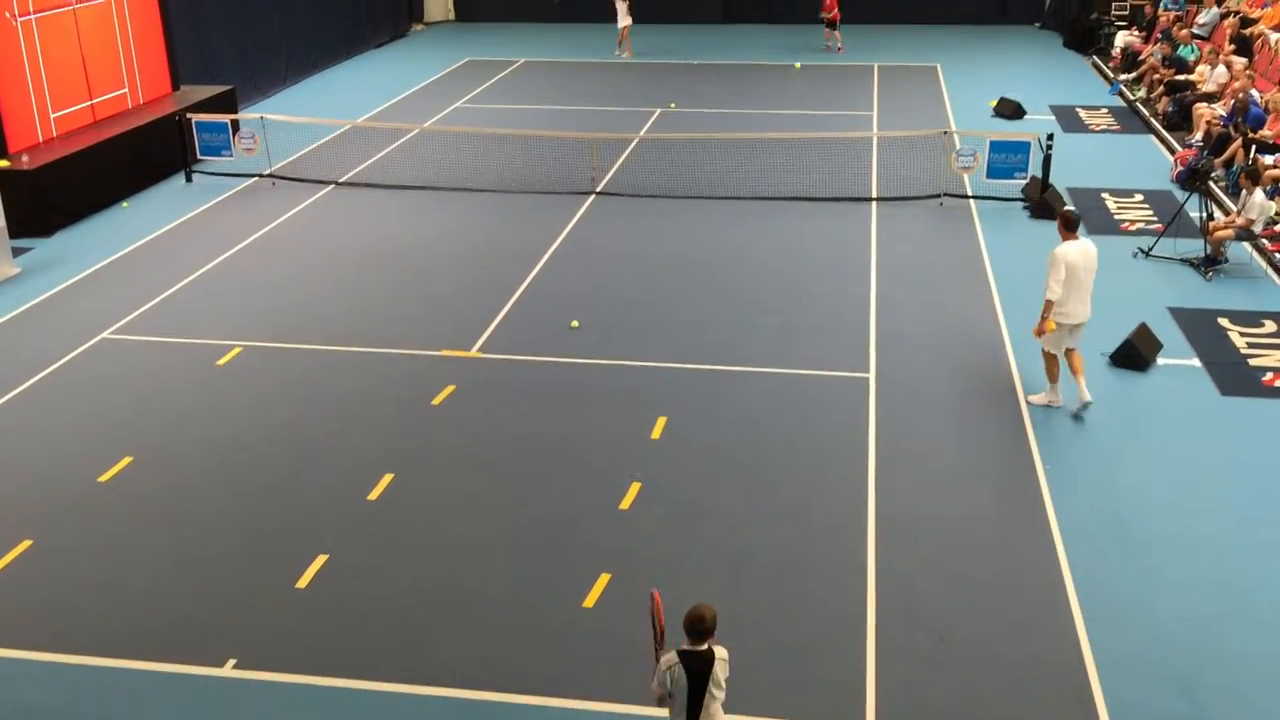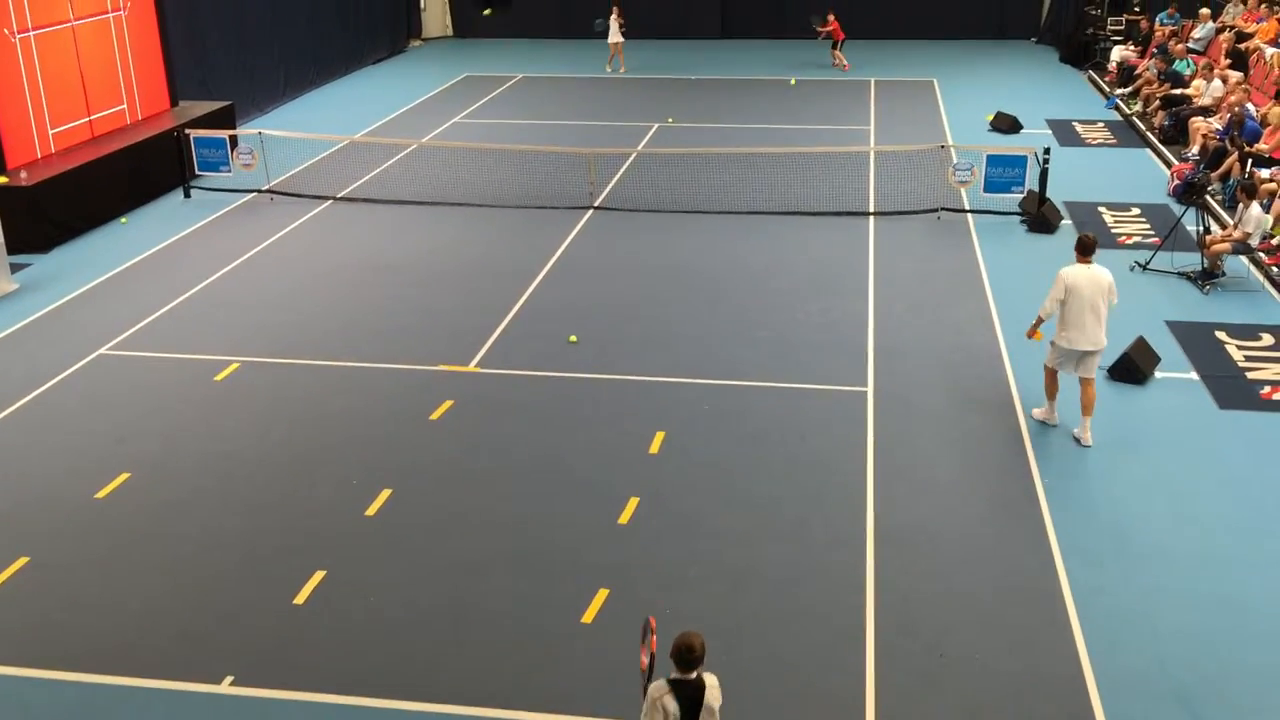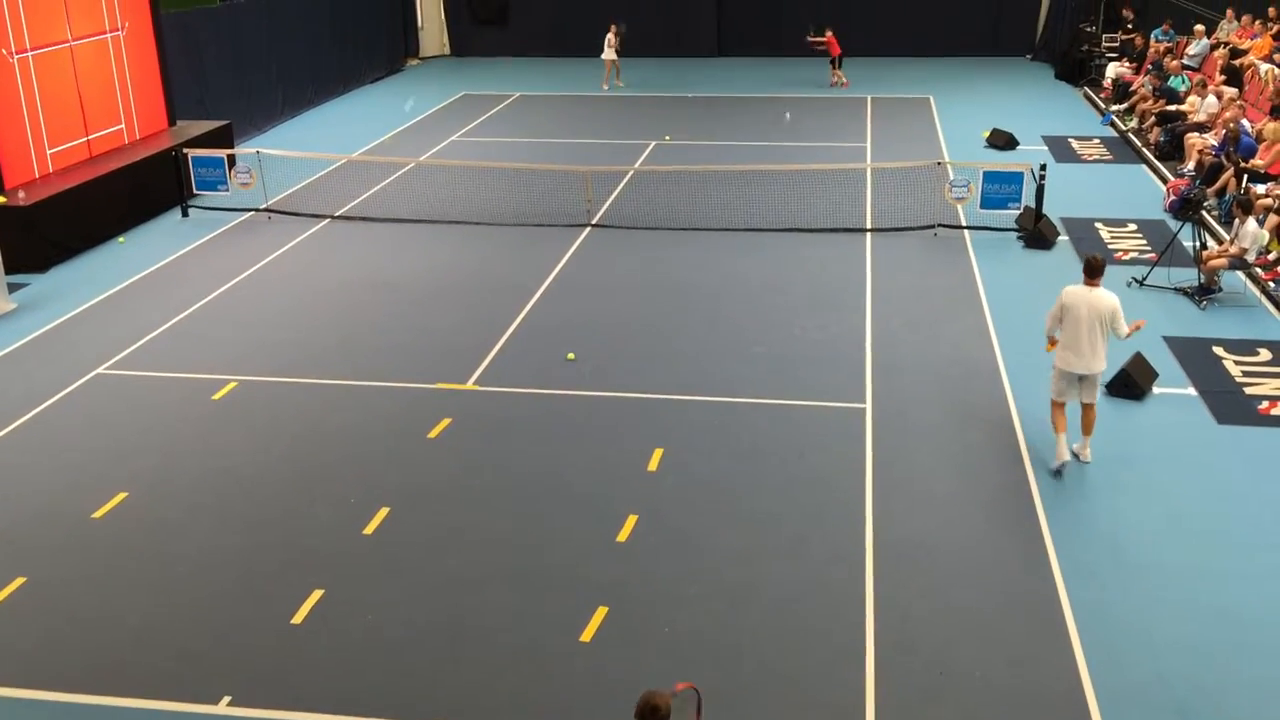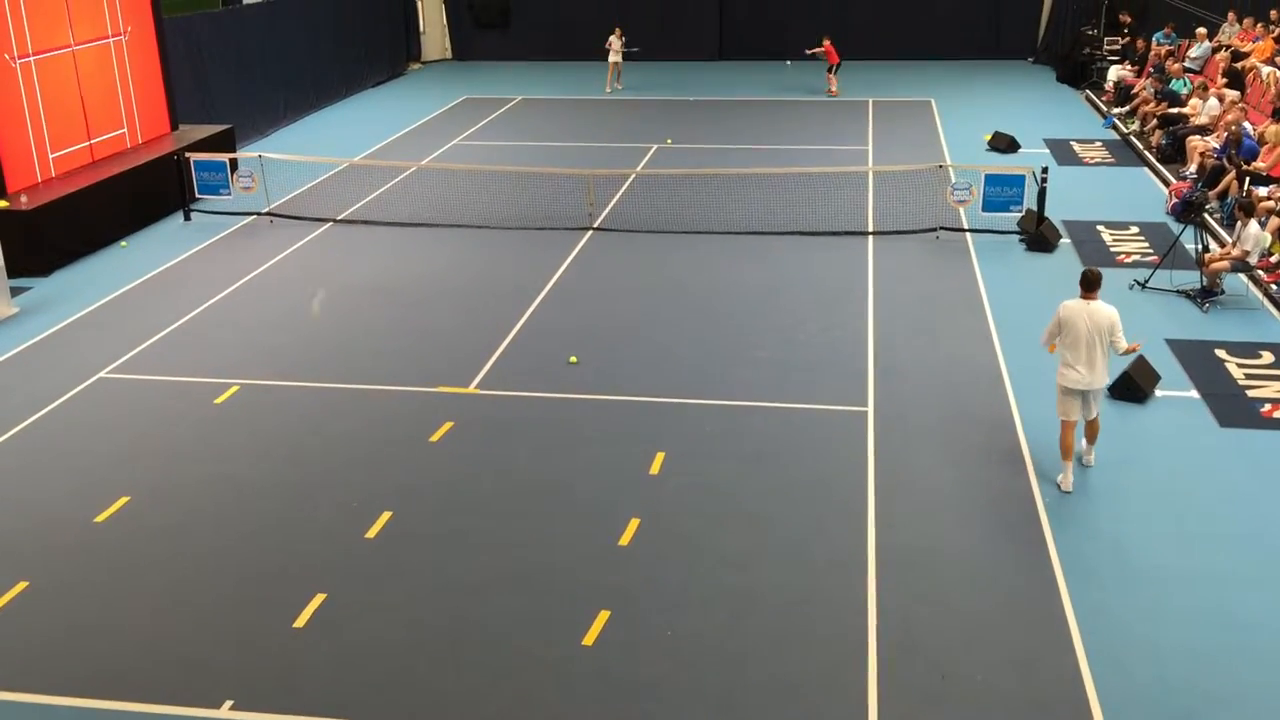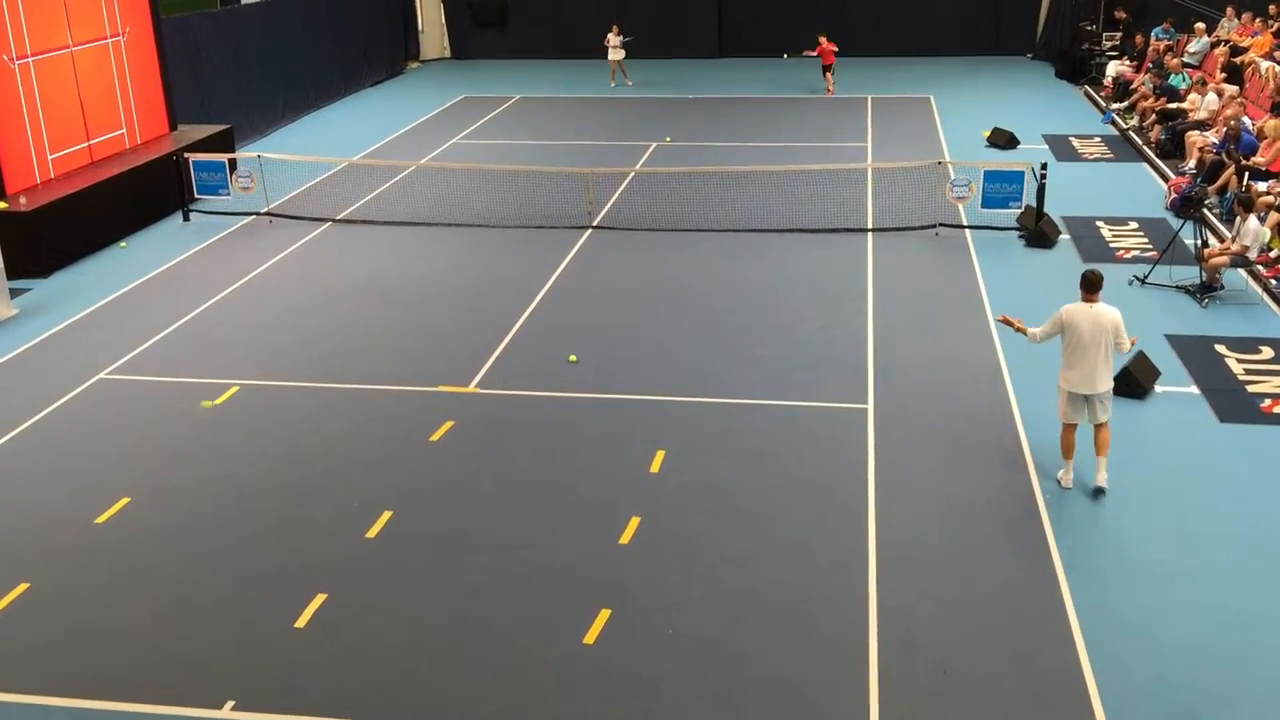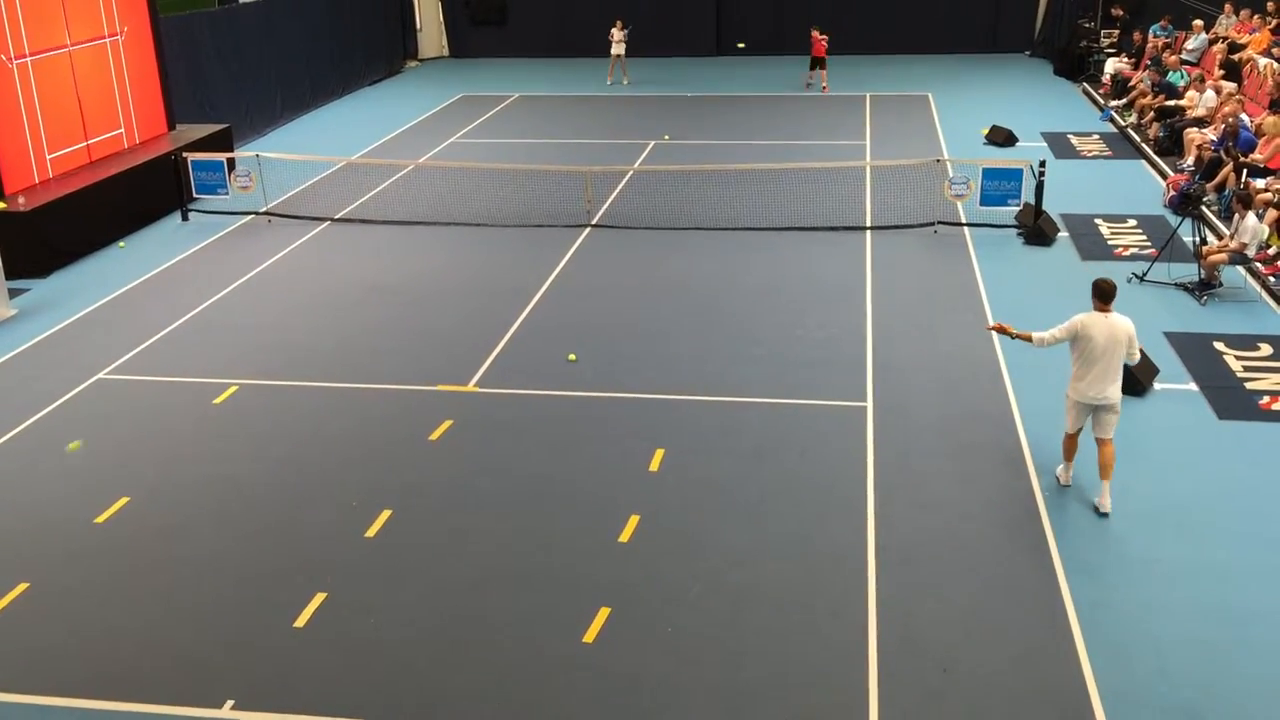
dt=0.3s
person 1, frame 1
left shoulder: (1061, 253)
right shoulder: (1090, 246)
left elbow: (1054, 289)
left wrist: (1043, 318)
left hip: (1062, 314)
right hip: (1082, 312)
left knee: (1049, 353)
right knee: (1071, 349)
left ankle: (1053, 396)
right ankle: (1083, 392)
person 1, frame 2
left shoulder: (1066, 274)
right shoulder: (1106, 275)
left elbow: (1049, 307)
right elbow: (1112, 303)
left wrist: (1034, 326)
left hip: (1068, 339)
right hip: (1096, 340)
left knee: (1050, 369)
right knee: (1088, 382)
left ankle: (1050, 413)
right ankle: (1085, 431)
person 1, frame 3
left shoulder: (1067, 294)
right shoulder: (1111, 300)
left elbow: (1051, 326)
right elbow: (1121, 333)
left wrist: (1051, 339)
right wrist: (1135, 327)
left hip: (1067, 362)
right hip: (1094, 364)
left knee: (1058, 404)
right knee: (1088, 405)
left ankle: (1062, 451)
right ankle: (1084, 449)
person 1, frame 4
left shoulder: (1065, 309)
right shoulder: (1109, 313)
left elbow: (1047, 340)
right elbow: (1119, 348)
left wrist: (1052, 344)
right wrist: (1132, 349)
left hip: (1069, 378)
right hip: (1096, 379)
left knee: (1068, 425)
right knee: (1092, 418)
left ankle: (1067, 477)
right ankle: (1088, 454)
person 1, frame 5
left shoulder: (1067, 313)
right shoulder: (1113, 314)
left elbow: (1039, 335)
right elbow: (1122, 348)
left wrist: (1016, 325)
right wrist: (1131, 343)
left hip: (1072, 382)
right hip: (1101, 382)
left knee: (1069, 426)
right knee: (1101, 425)
left ankle: (1067, 475)
right ankle: (1101, 474)
person 1, frame 6
left shoulder: (1081, 322)
right shoulder: (1126, 325)
left elbow: (1046, 339)
right elbow: (1133, 358)
left wrist: (1012, 333)
right wrist: (1137, 351)
left hip: (1081, 391)
right hip: (1110, 395)
left knee: (1072, 432)
right knee: (1106, 442)
left ankle: (1066, 474)
right ankle: (1105, 498)
